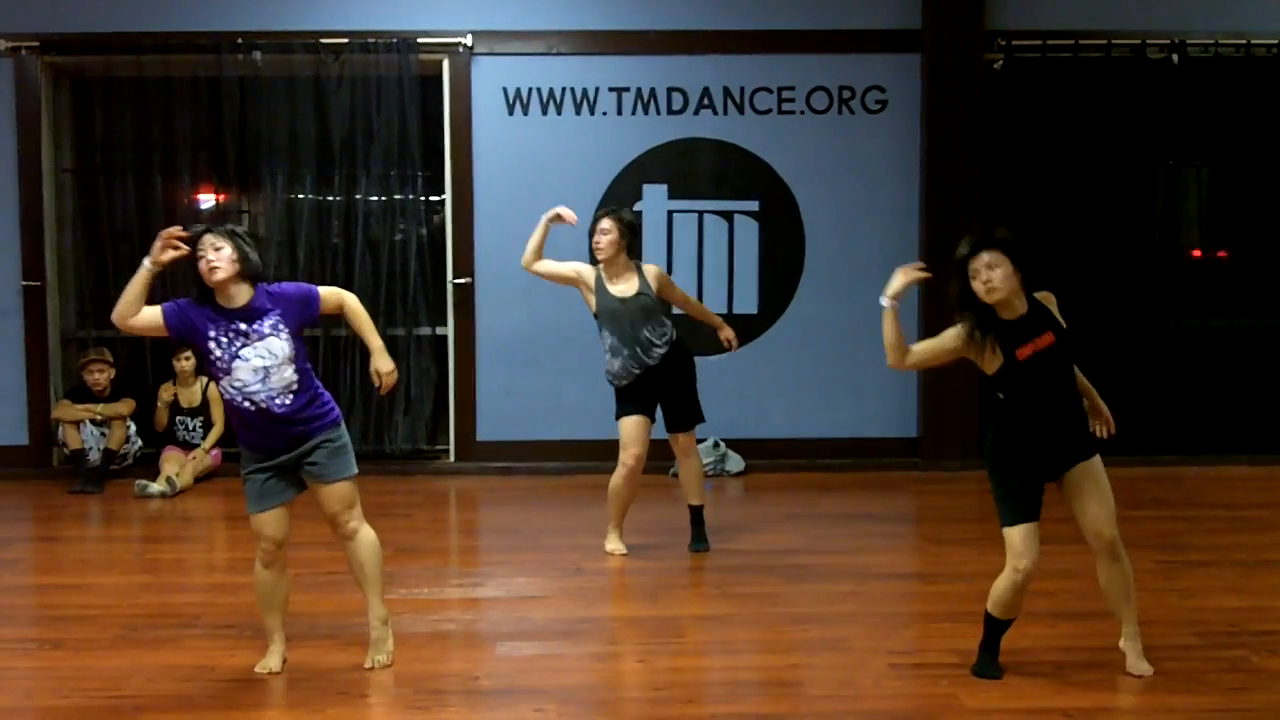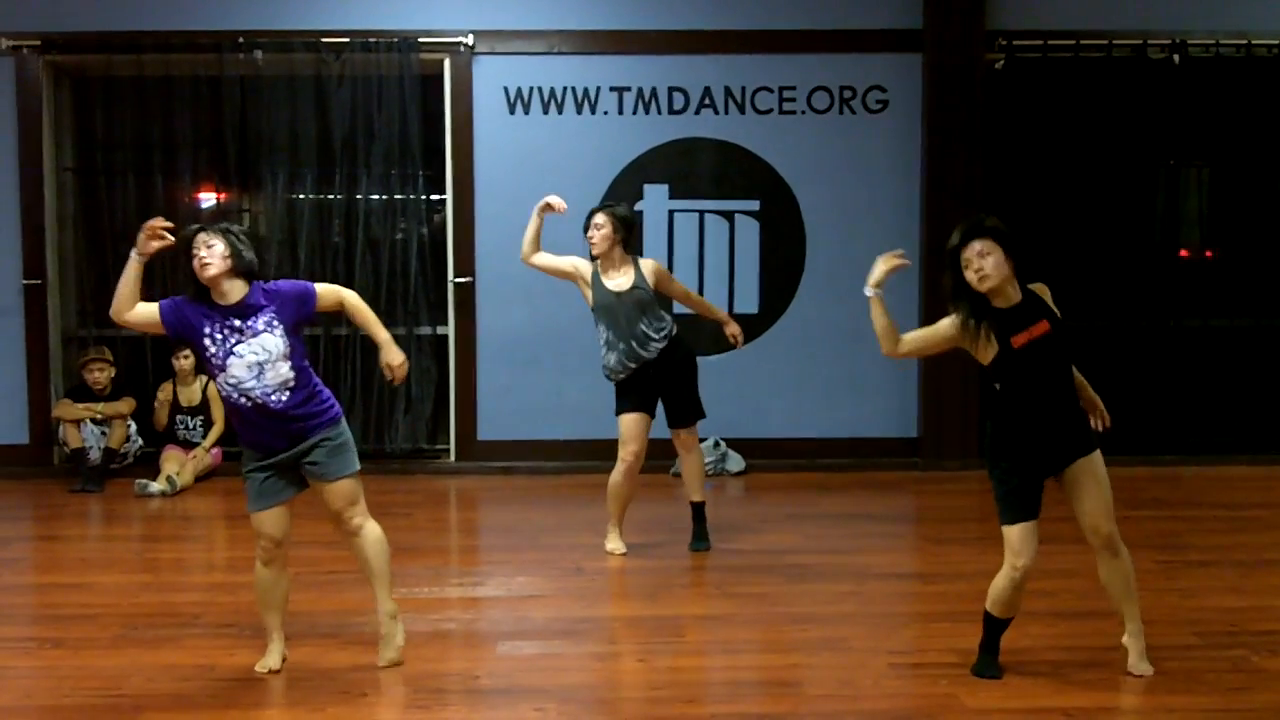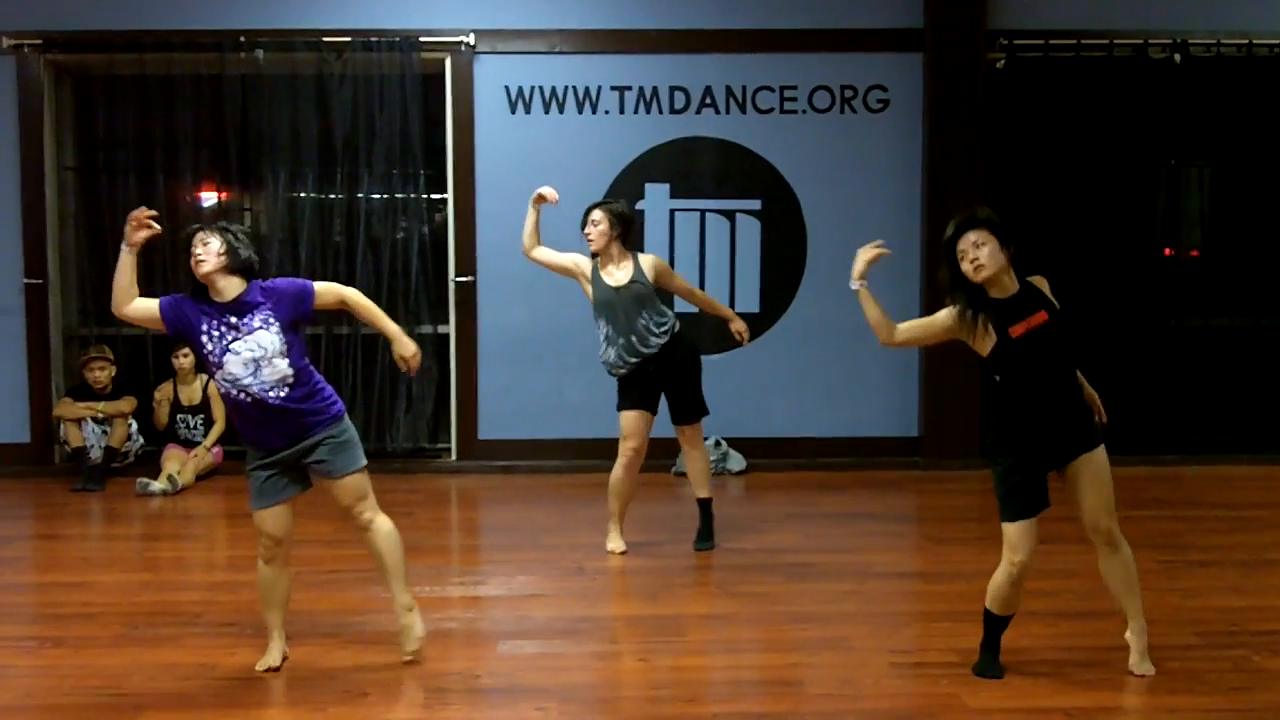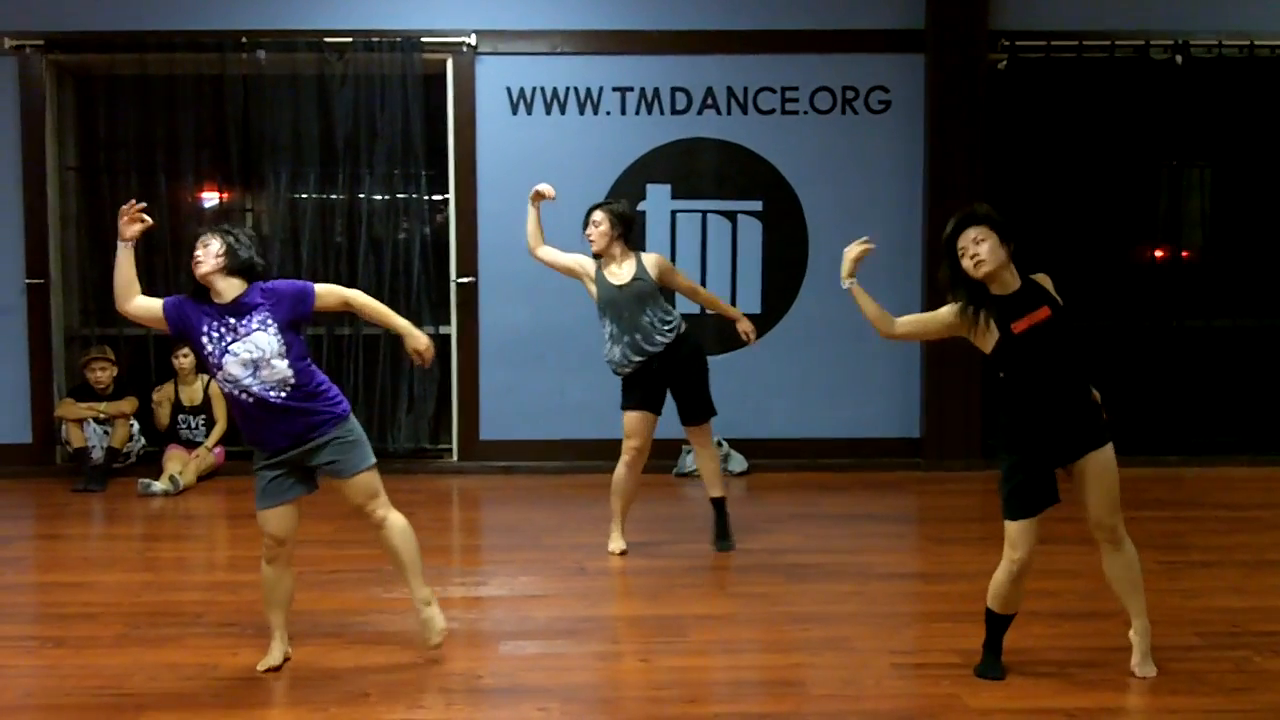
dt=0.1s
person 1, frame 1
left shoulder: (1046, 304)
right shoulder: (975, 336)
right elbow: (900, 359)
left wrist: (1092, 398)
right wrist: (890, 300)
left hip: (1072, 438)
right hip: (1015, 454)
left knee: (1107, 541)
right knee: (1022, 566)
left ankle: (1131, 640)
right ankle: (987, 650)
person 1, frame 2
left shoulder: (1041, 296)
right shoulder: (969, 325)
right elbow: (893, 346)
left wrist: (1086, 392)
right wrist: (874, 288)
left hip: (1071, 433)
right hip: (1014, 448)
left knee: (1105, 536)
right knee: (1020, 563)
left ankle: (1134, 636)
right ankle: (987, 649)
person 1, frame 3
left shoulder: (1040, 288)
right shoulder: (967, 317)
right elbow: (890, 335)
left wrist: (1083, 388)
right wrist: (859, 281)
left hip: (1075, 426)
right hip: (1018, 440)
left knee: (1106, 534)
right knee: (1017, 559)
left ankle: (1138, 633)
right ankle: (989, 649)
person 1, frame 4
left shoulder: (1042, 285)
right shoulder: (969, 314)
right elbow: (890, 327)
left wrist: (1085, 385)
right wrist: (850, 279)
left hip: (1082, 422)
right hip: (1027, 437)
left knee: (1110, 531)
right knee: (1018, 557)
left ankle: (1140, 633)
right ankle: (991, 649)
person 2, frame 1
left shoulder: (283, 299)
right shoulder: (195, 315)
left elbow: (343, 298)
right elbow: (125, 318)
left wrist: (378, 352)
right wrist: (152, 265)
left hip: (319, 432)
right hip: (260, 451)
left knee: (349, 522)
right knee: (269, 546)
left ankle: (379, 623)
right ankle: (276, 644)
person 2, frame 2
left shoulder: (280, 296)
right shoulder: (191, 313)
left elbow: (343, 296)
right elbow: (122, 313)
left wrist: (386, 344)
right wrist: (140, 255)
left hip: (319, 429)
right hip: (261, 449)
left knee: (354, 518)
right knee: (269, 545)
left ankle: (389, 618)
right ankle: (275, 643)
person 2, frame 3
left shoulder: (275, 295)
right shoulder: (190, 312)
left elbow: (344, 295)
right elbow: (124, 306)
left wrist: (397, 336)
right wrist: (131, 249)
left hip: (322, 425)
right hip: (265, 447)
left knee: (365, 513)
right knee: (272, 543)
left ankle: (406, 609)
right ankle: (276, 642)
person 2, frame 4
left shoulder: (277, 296)
right shoulder: (192, 312)
left elbow: (347, 297)
right elbow: (128, 304)
left wrist: (407, 330)
right wrist: (127, 243)
left hip: (328, 425)
right hip: (272, 447)
left knee: (377, 510)
right knee: (276, 544)
left ankle: (424, 601)
right ankle: (279, 642)
person 3, frame 1
left shoulder: (651, 274)
right shoulder: (586, 277)
left elbow: (685, 302)
right elbow: (530, 263)
left wrist: (720, 324)
right wrist: (547, 222)
left hip: (672, 363)
right hip: (632, 378)
left knee: (685, 444)
right knee: (631, 459)
left ankle: (697, 525)
right ankle: (613, 532)
person 3, frame 2
left shoulder: (649, 268)
right shoulder: (584, 271)
left elbow: (686, 297)
right elbow: (529, 256)
left wrist: (725, 320)
right wrist: (539, 211)
left hip: (672, 359)
right hip: (632, 374)
left knee: (686, 440)
right knee: (630, 456)
left ankle: (699, 523)
right ankle: (613, 530)
person 3, frame 3
left shoulder: (648, 264)
right shoulder: (584, 269)
left elbow: (690, 292)
right elbow: (532, 250)
left wrist: (730, 316)
right wrist: (535, 206)
left hip: (675, 353)
right hip: (634, 368)
left knee: (691, 436)
right knee: (630, 450)
left ankle: (705, 520)
right ankle: (614, 529)
person 3, frame 4
left shoulder: (651, 263)
right shoulder: (588, 268)
left elbow: (694, 291)
right elbow: (537, 248)
left wrist: (736, 316)
right wrist: (534, 203)
left hip: (680, 353)
right hip: (639, 368)
left knee: (700, 435)
right knee: (633, 450)
left ankle: (720, 517)
right ankle: (617, 529)
